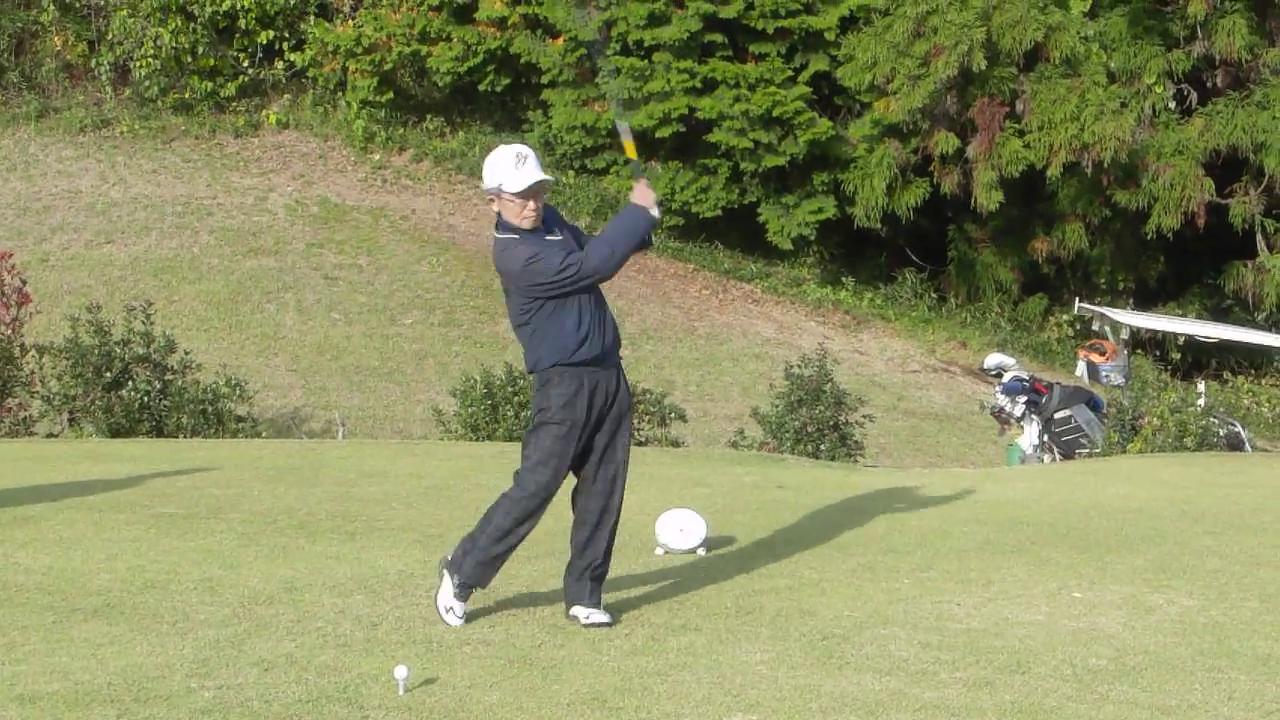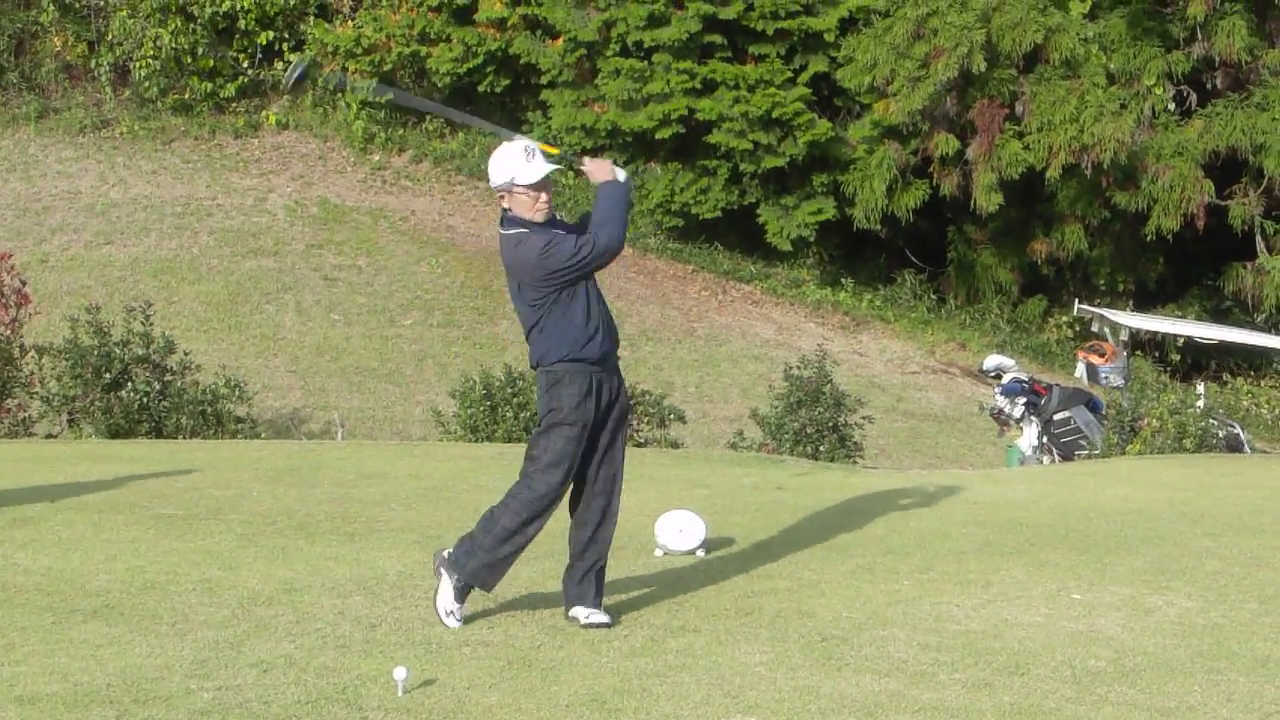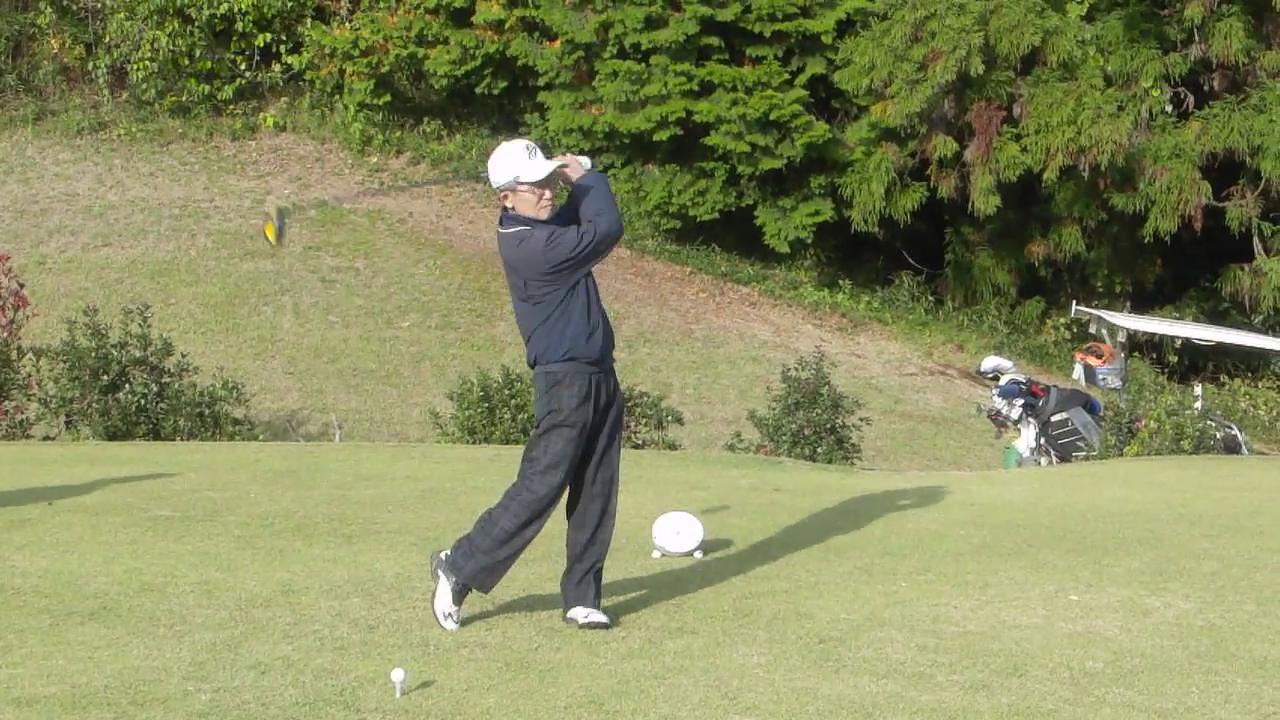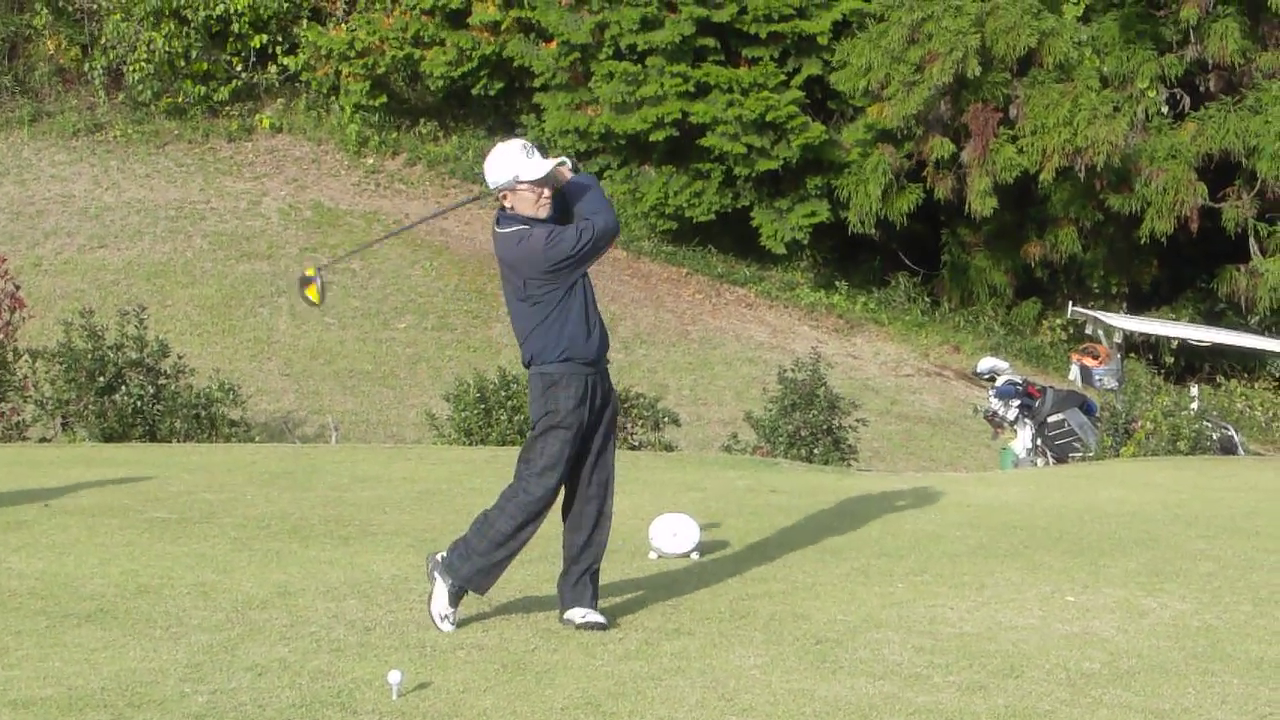
dt=0.1s
person 1, frame 1
left shoulder: (546, 228)
right shoulder: (517, 256)
left elbow: (595, 249)
right elbow: (600, 262)
left wrist: (634, 218)
right wrist: (638, 212)
left hip: (604, 372)
right hip: (562, 381)
left knee: (601, 488)
right knee: (536, 483)
left ankle: (583, 594)
right ankle: (463, 567)
person 1, frame 2
left shoulder: (543, 225)
right shoulder: (530, 250)
left elbow: (587, 237)
right elbow: (602, 244)
left wrist: (609, 181)
right wrist: (610, 186)
left hip: (603, 373)
right hip: (567, 380)
left knee: (599, 489)
right knee: (542, 485)
left ankle: (583, 596)
right ankle: (461, 565)
person 1, frame 3
left shoulder: (534, 228)
right shoulder: (534, 248)
left elbow: (584, 224)
right elbow: (606, 230)
left wrist: (579, 177)
right wrist: (587, 180)
left hip: (596, 374)
right hip: (565, 380)
left knee: (596, 490)
right knee: (541, 484)
left ankle: (581, 595)
right ankle: (459, 567)
person 1, frame 4
left shoulder: (532, 228)
right shoulder: (533, 246)
left elbow: (584, 224)
right elbow: (602, 228)
left wrist: (566, 181)
right wrist: (577, 179)
left hip: (589, 376)
right hip: (561, 381)
left knee: (592, 491)
right knee: (536, 486)
left ankle: (578, 596)
right ankle: (456, 568)
